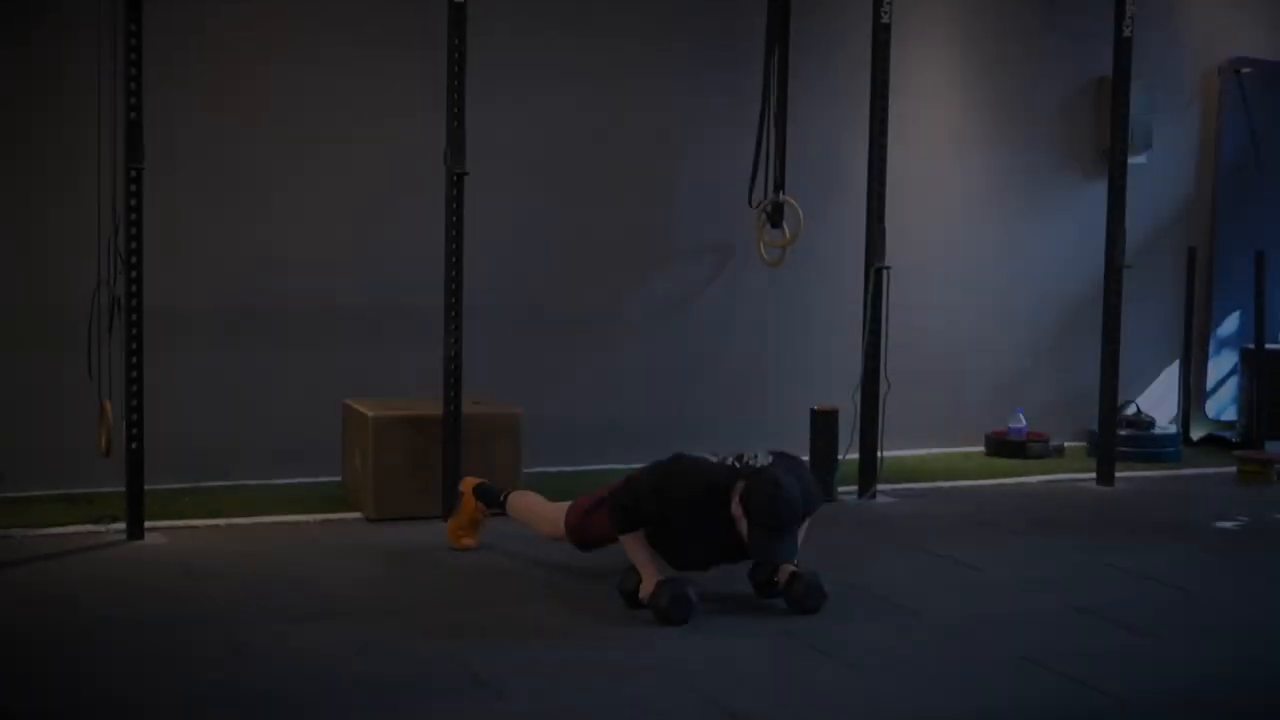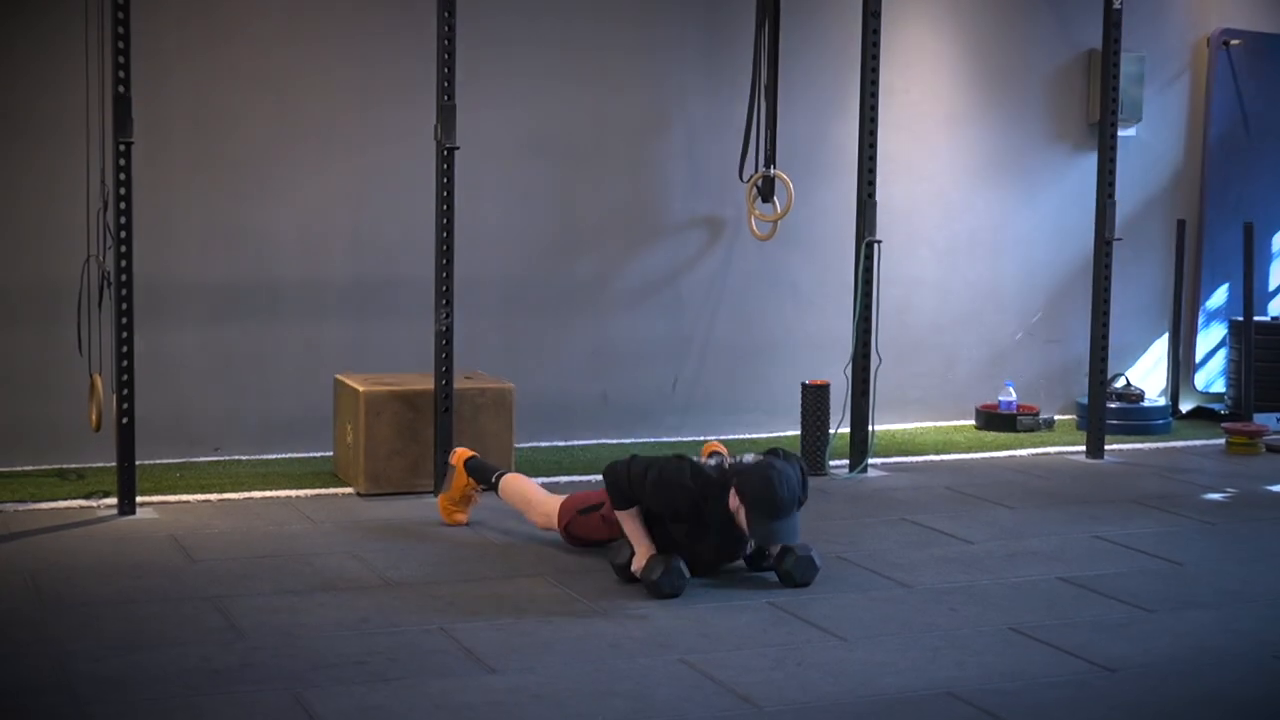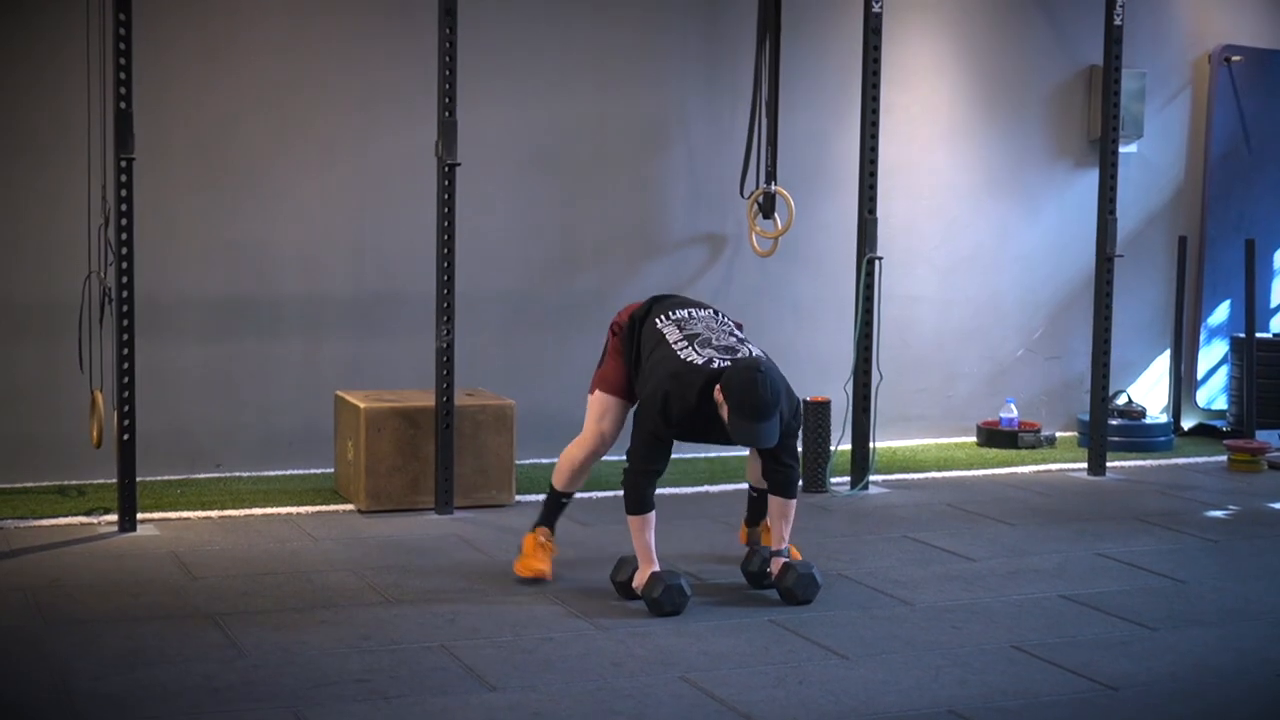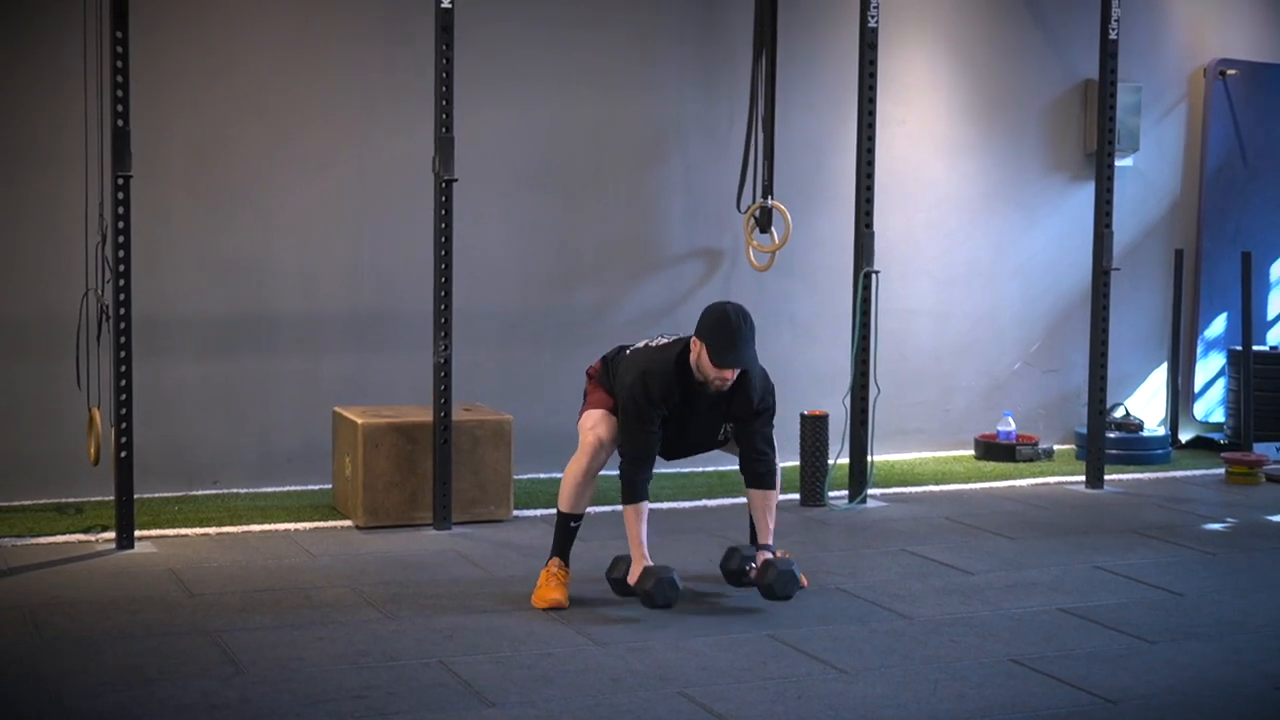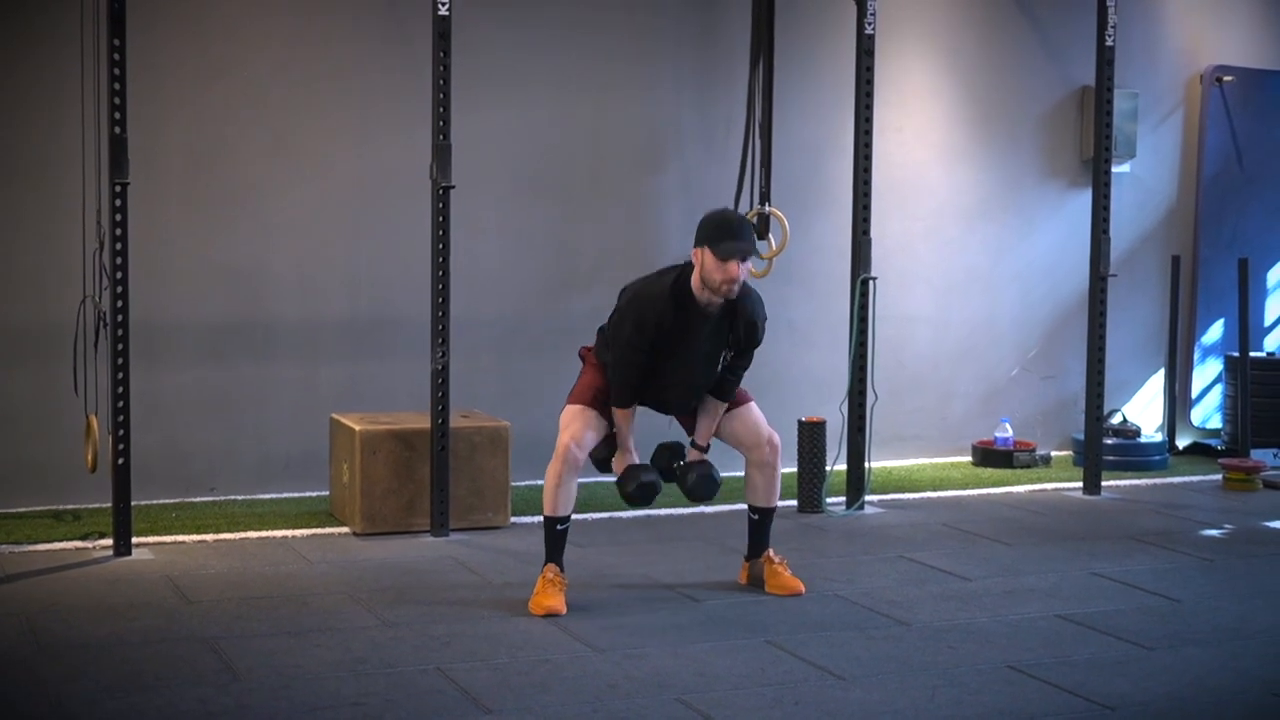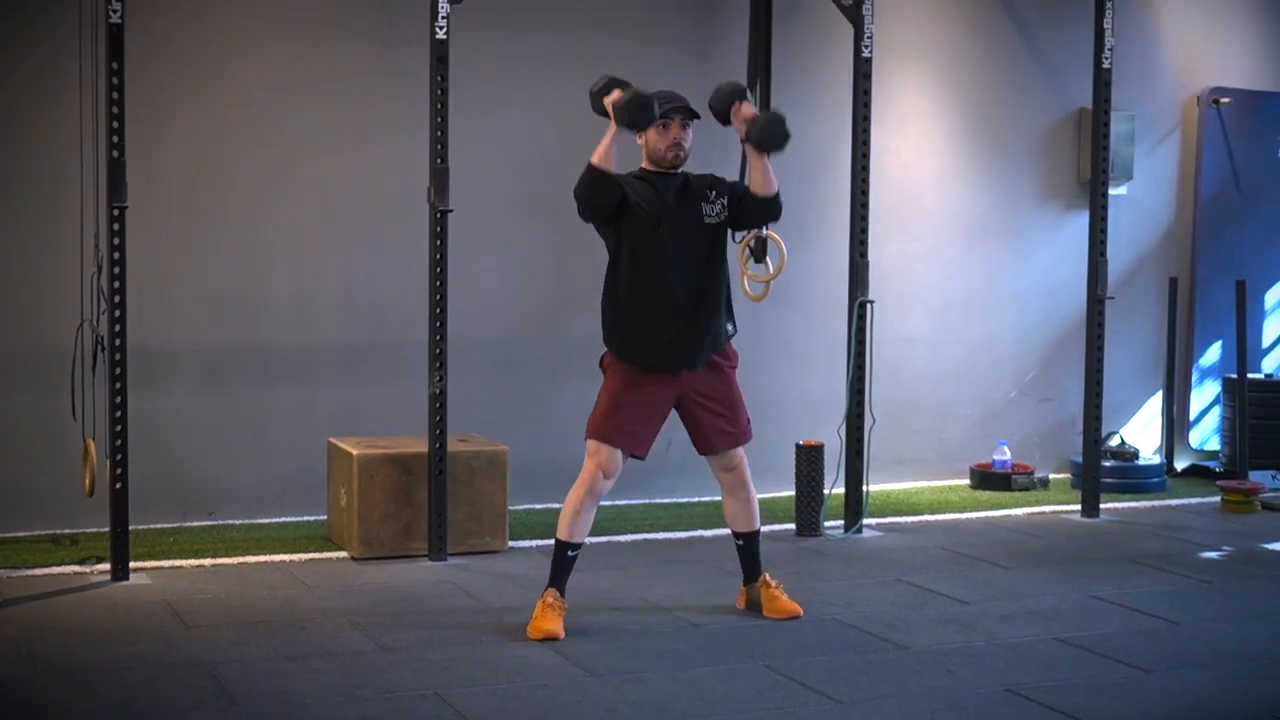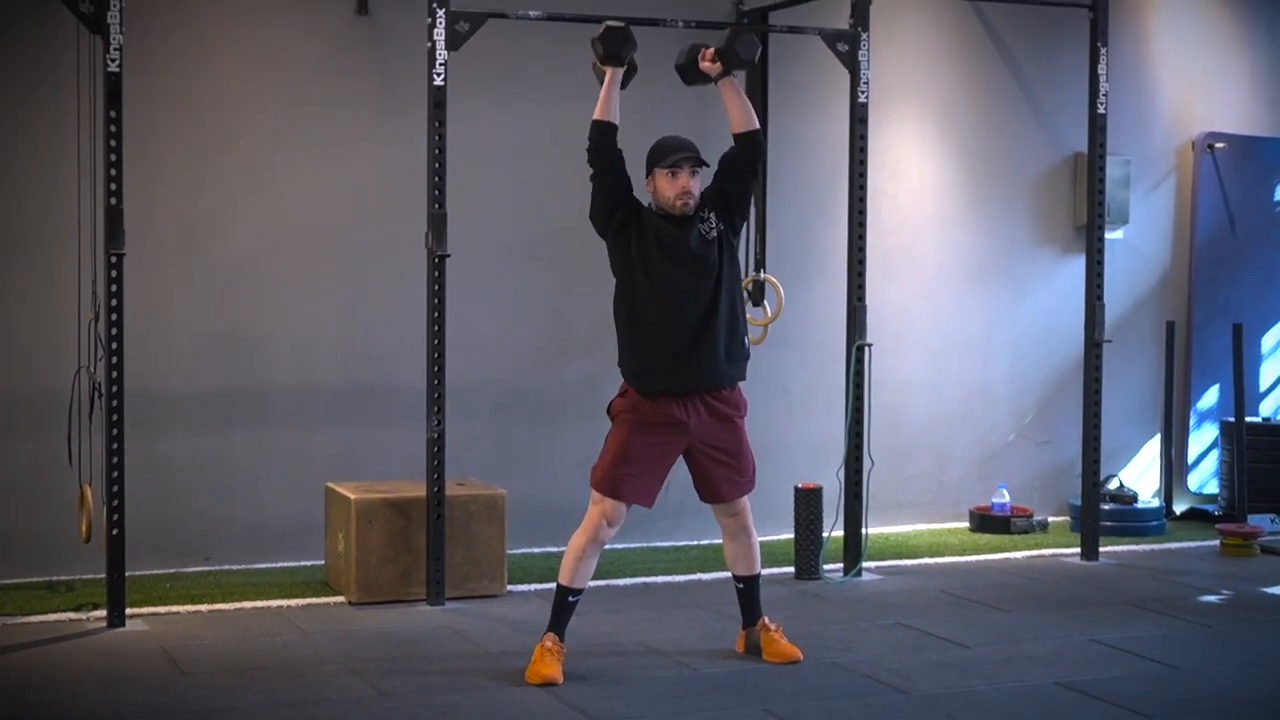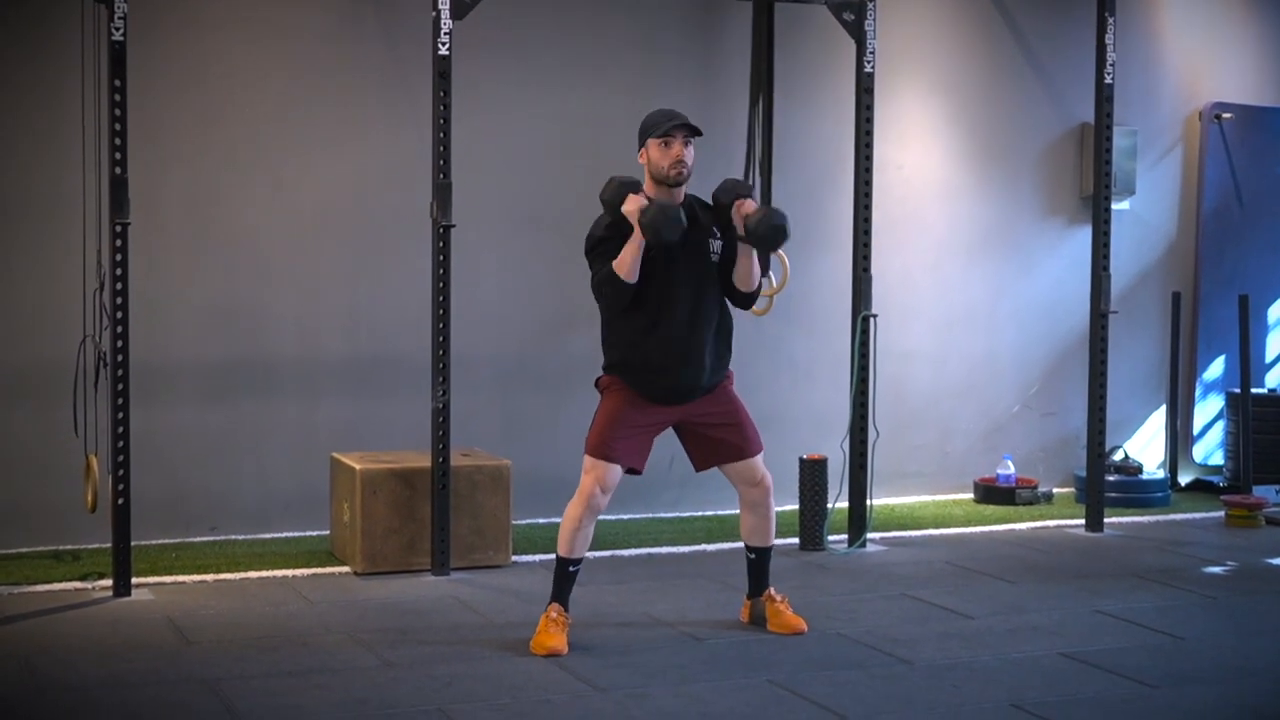
dt=0.5s
person 1, frame 1
left shoulder: (793, 487)
right shoulder: (690, 488)
right elbow: (622, 507)
left wrist: (788, 560)
right wrist: (650, 576)
right hip: (647, 501)
right knee: (554, 523)
right ankle: (480, 495)
person 1, frame 2
left shoulder: (789, 480)
right shoulder: (690, 485)
left elbow: (783, 463)
right elbow: (616, 477)
left wrist: (774, 536)
right wrist: (644, 550)
right hip: (639, 508)
right knee: (549, 511)
left ankle: (715, 457)
right ankle: (470, 468)
person 1, frame 3
left shoulder: (776, 398)
right shoulder: (670, 390)
left elbow: (785, 471)
right elbow: (641, 471)
left wrist: (779, 552)
right wrist: (647, 565)
left knee: (770, 443)
right knee: (595, 439)
left ankle: (756, 526)
right ankle: (542, 531)
person 1, frame 4
left shoulder: (754, 384)
right shoulder: (650, 376)
left elbow: (756, 465)
right elbow: (636, 468)
left wrist: (766, 549)
right wrist: (639, 558)
right hip: (615, 389)
left knee: (764, 453)
right knee: (594, 447)
left ankle: (760, 554)
right ankle: (557, 565)
person 1, frame 5
left shoulder: (749, 311)
right shoulder: (646, 300)
left elbow: (723, 383)
right elbow: (624, 383)
left wrist: (699, 445)
right wrist: (624, 450)
left hip: (694, 382)
right hip: (616, 368)
left knee: (766, 445)
right knee: (570, 448)
left ankle: (759, 560)
right ankle: (552, 571)
person 1, frame 6
left shoulder: (712, 190)
right shoulder: (623, 198)
left elbow: (767, 208)
right elbow: (588, 198)
left wrist: (754, 141)
right wrist: (613, 126)
left hip: (708, 359)
right hip: (638, 363)
left knee: (737, 472)
right knee: (597, 474)
left ankle: (756, 586)
right ankle: (552, 596)
person 1, frame 7
left shoulder: (720, 218)
right shoulder: (628, 226)
left elbow: (749, 150)
right elbow: (603, 158)
left wrist: (725, 79)
right wrist: (611, 76)
left hip: (718, 403)
right hip: (649, 405)
left knee: (737, 517)
right knee: (602, 520)
left ankle: (755, 628)
right ankle: (553, 639)
person 1, frame 8
left shoulder: (714, 221)
right shoulder: (615, 225)
left elbow: (745, 295)
right elbow: (612, 296)
left wrist: (747, 237)
right wrist: (637, 231)
left hip: (707, 383)
right hip: (635, 385)
left knee: (759, 484)
right knee: (594, 490)
left ankle: (760, 599)
right ankle: (556, 611)
